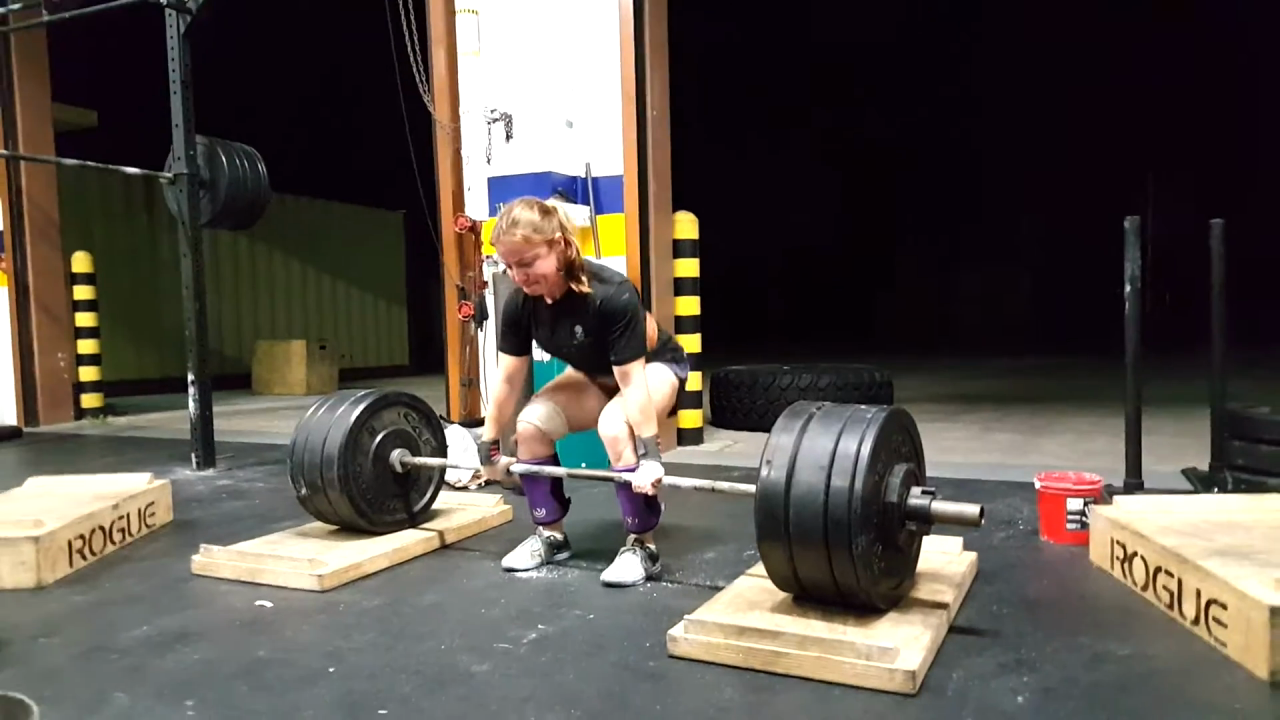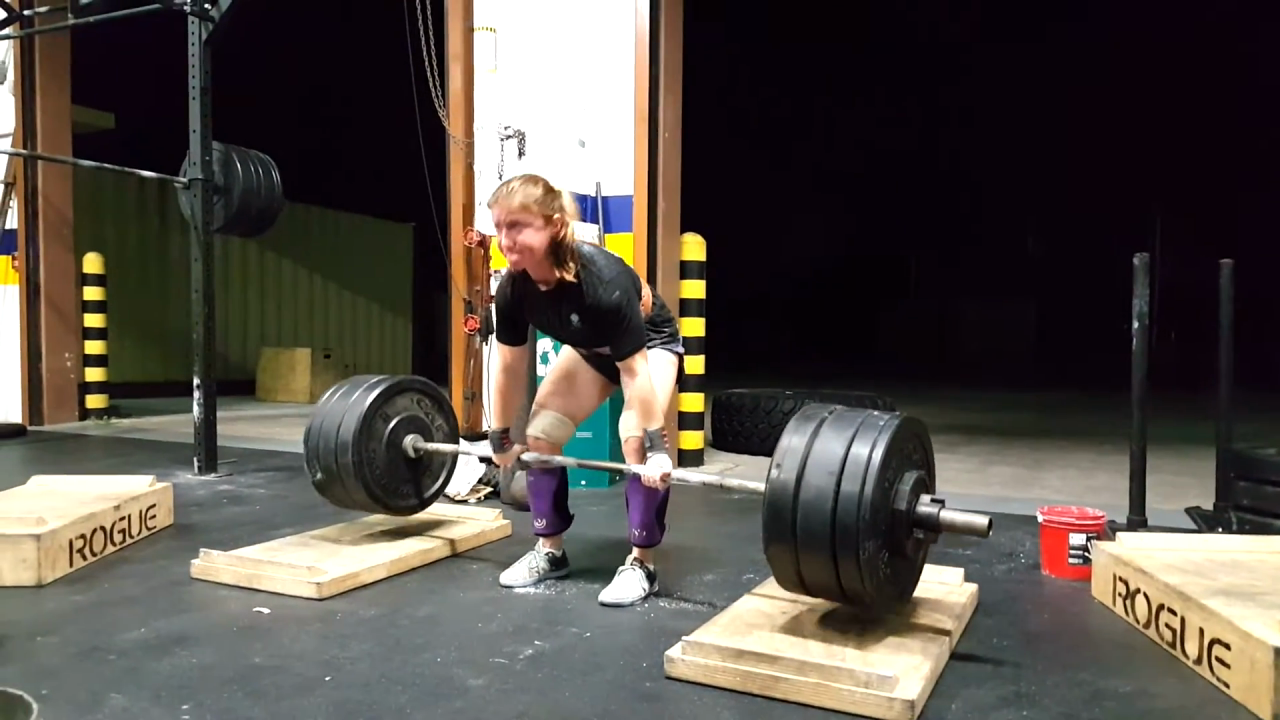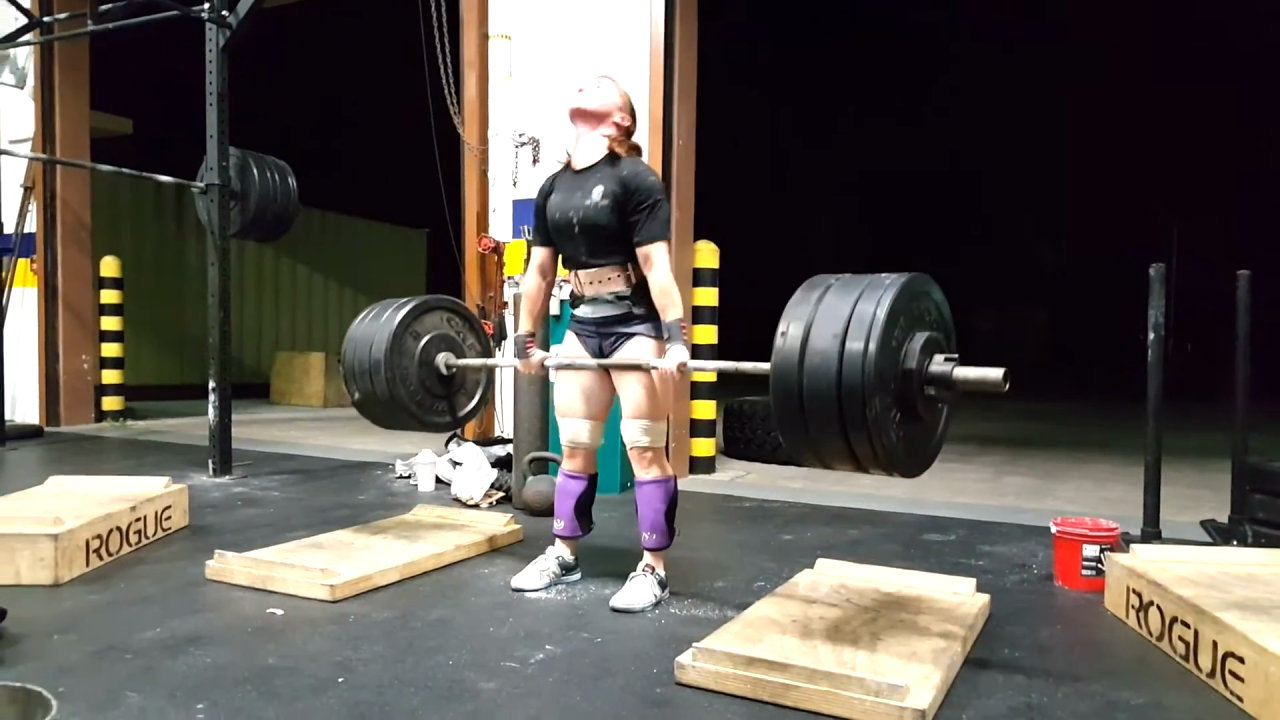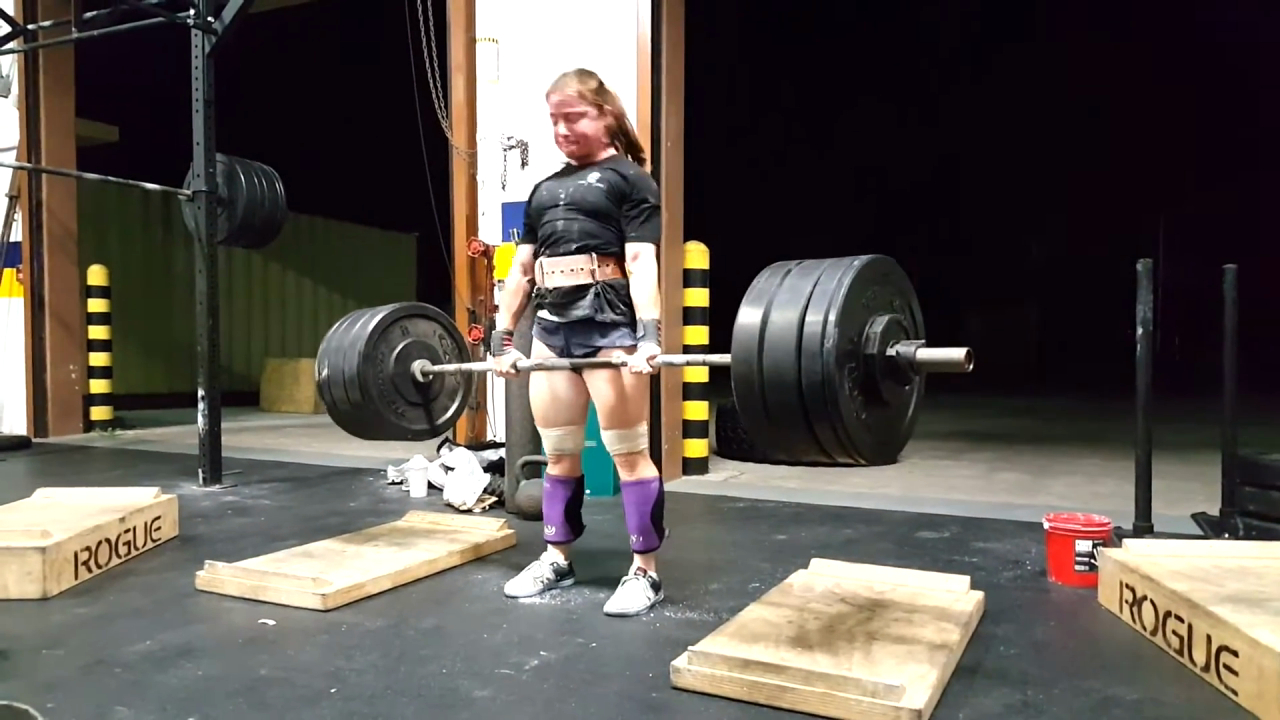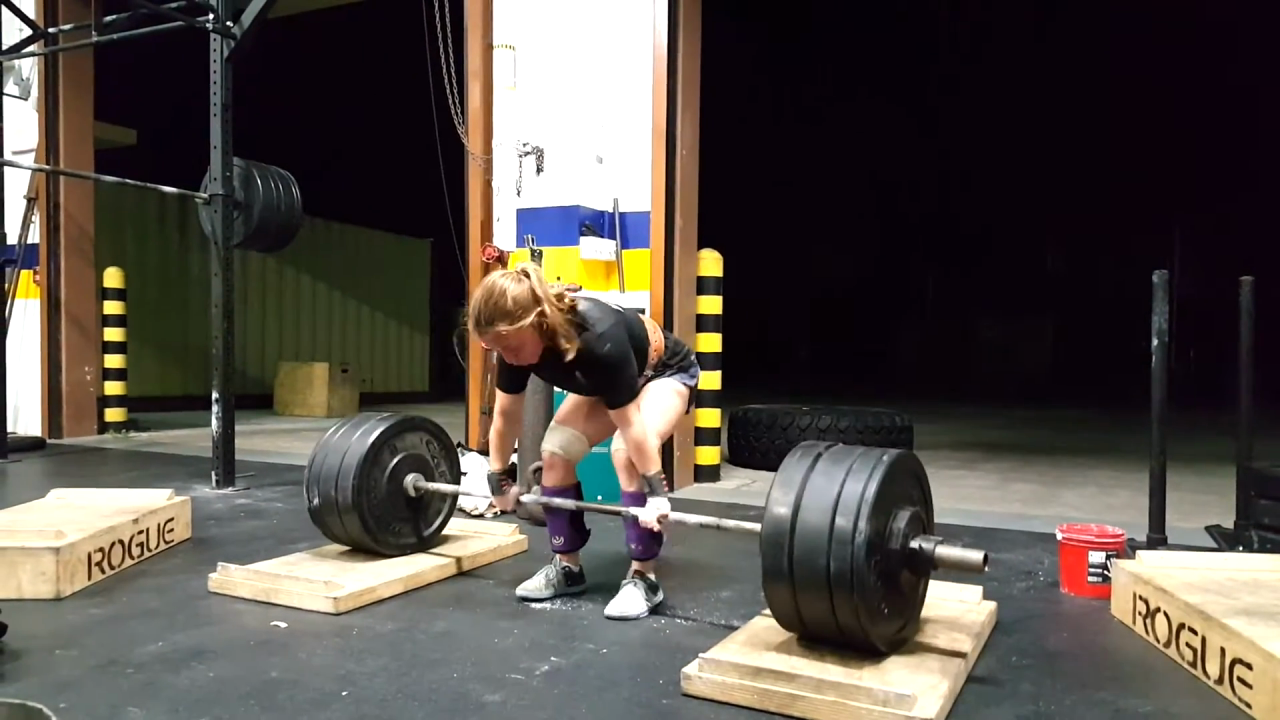
dt=1s
person 1, frame 1
left shoulder: (611, 295)
right shoulder: (520, 304)
left elbow: (632, 382)
right elbow: (508, 379)
left wrist: (650, 456)
right wrist: (489, 446)
left hip: (654, 367)
right hip: (594, 379)
left knee: (615, 427)
right knee: (531, 423)
left ankle: (642, 545)
right ankle: (550, 534)
person 1, frame 2
left shoulder: (603, 281)
right shoulder: (512, 289)
left elbow: (635, 373)
right elbow: (510, 367)
left wrist: (657, 449)
right wrist: (500, 437)
left hip: (650, 341)
right hip: (589, 348)
left knee: (636, 440)
right knee: (540, 434)
left ankle: (641, 564)
right ankle: (549, 550)
person 1, frame 3
left shoulder: (635, 178)
right shoulder: (552, 188)
left elbow: (657, 266)
right elbow: (538, 272)
left wrist: (675, 338)
right wrist: (525, 340)
left hip: (637, 320)
right hip: (584, 321)
left knee: (644, 445)
right knee: (574, 445)
left ankle: (652, 569)
right ankle: (563, 554)
person 1, frame 4
left shoulder: (630, 181)
right shoulder: (544, 189)
left elbow: (642, 264)
right elbow: (521, 269)
left wrist: (649, 333)
right wrist: (502, 337)
left hip: (608, 322)
right hip: (550, 325)
left knee: (627, 450)
right knee: (558, 453)
left ankle: (645, 571)
right ankle: (556, 558)
person 1, frame 5
left shoulder: (599, 340)
right shoulder: (515, 343)
left elbow: (631, 424)
right elbow: (505, 416)
left wrist: (655, 494)
right wrist: (497, 479)
left hip: (664, 372)
right hip: (602, 384)
left knee: (626, 453)
right knee: (555, 453)
left ankle: (643, 576)
right ankle: (567, 566)
